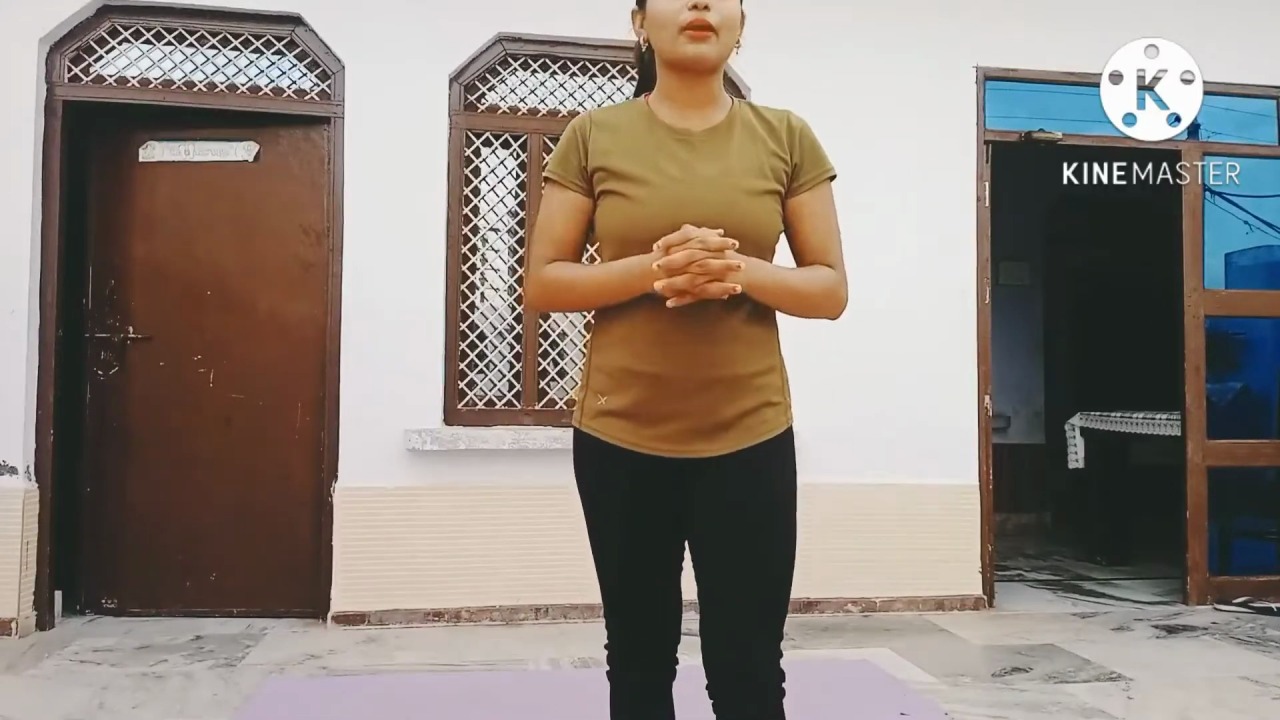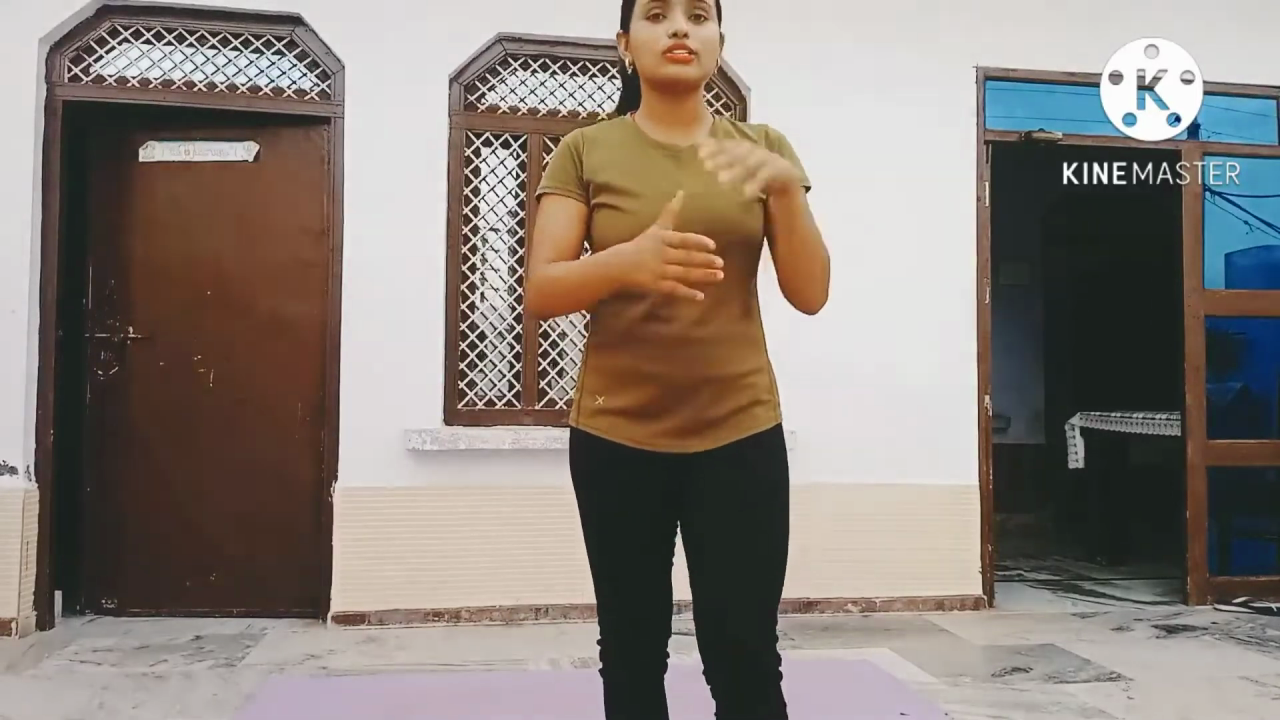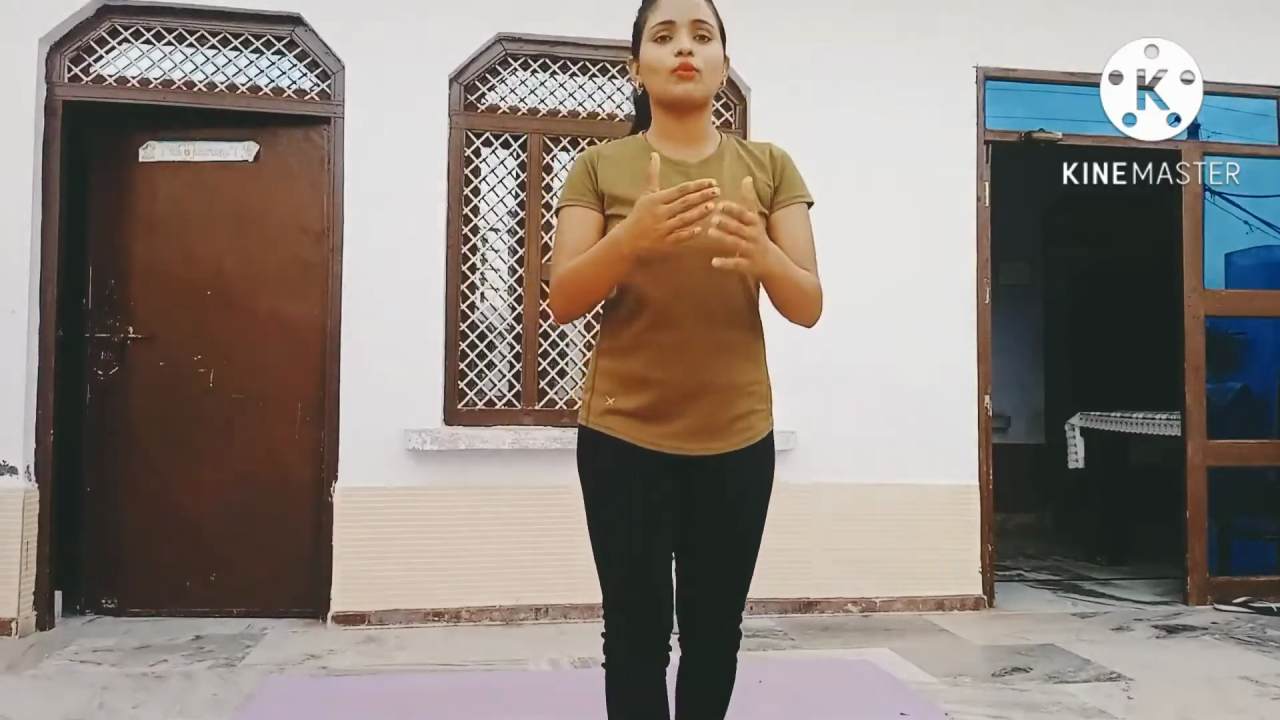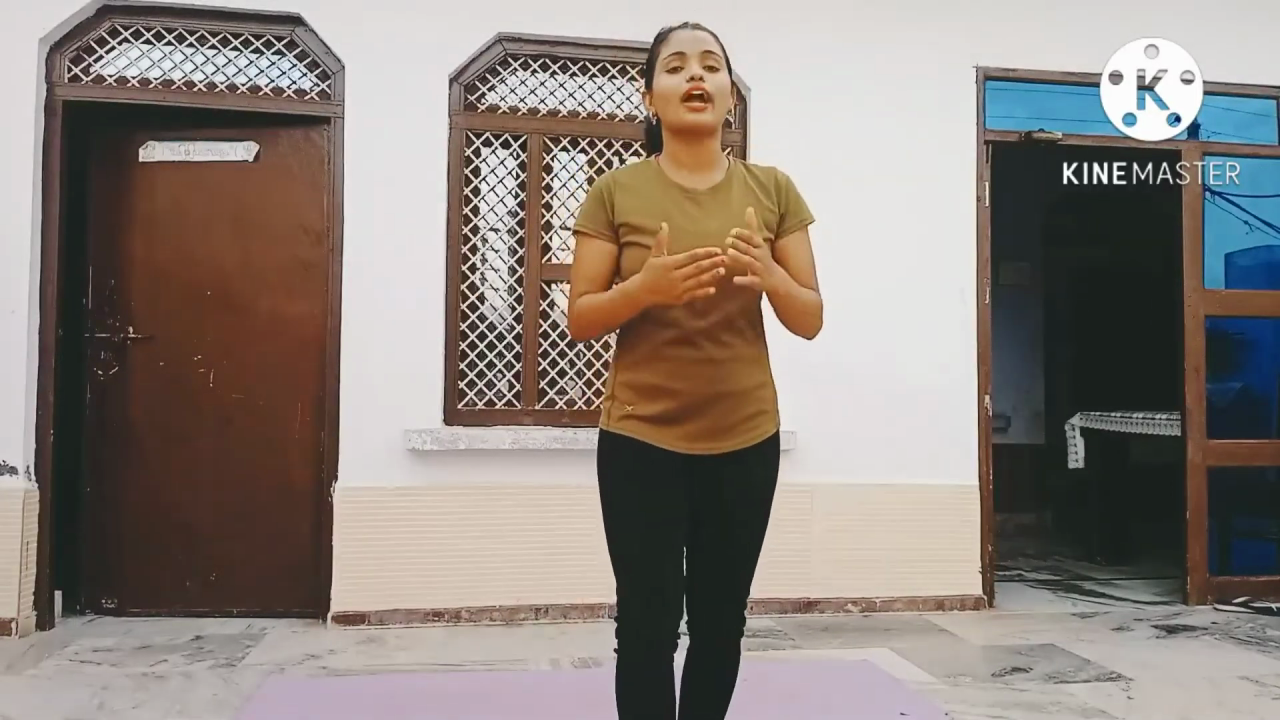
dt=0.5s
person 1, frame 1
left shoulder: (786, 138)
right shoulder: (592, 136)
left elbow: (831, 289)
right elbow: (541, 283)
left wrist: (740, 271)
right wrist: (651, 269)
left hip: (750, 439)
right hip: (620, 437)
right knee: (638, 658)
person 1, frame 2
left shoulder: (762, 150)
right shoulder: (583, 152)
left elbow: (811, 296)
right elbow: (538, 292)
left wrist: (787, 190)
right wrist: (627, 260)
left hip: (739, 431)
right hip: (616, 435)
left knee: (744, 653)
right knee: (632, 647)
person 1, frame 3
left shoulder: (769, 166)
right shoulder: (599, 167)
left elbow: (810, 305)
right elbow: (562, 301)
left wrist: (762, 254)
right wrist: (633, 235)
left hip: (736, 437)
right hip: (624, 435)
left knee: (715, 633)
right knee: (636, 636)
person 1, frame 4
left shoulder: (772, 189)
right shoulder: (613, 192)
left elbow: (811, 318)
right elbow: (580, 317)
left wrist: (772, 278)
right wrist: (643, 287)
left hip: (745, 440)
right hip: (640, 439)
left knee: (720, 621)
right knee: (646, 625)
